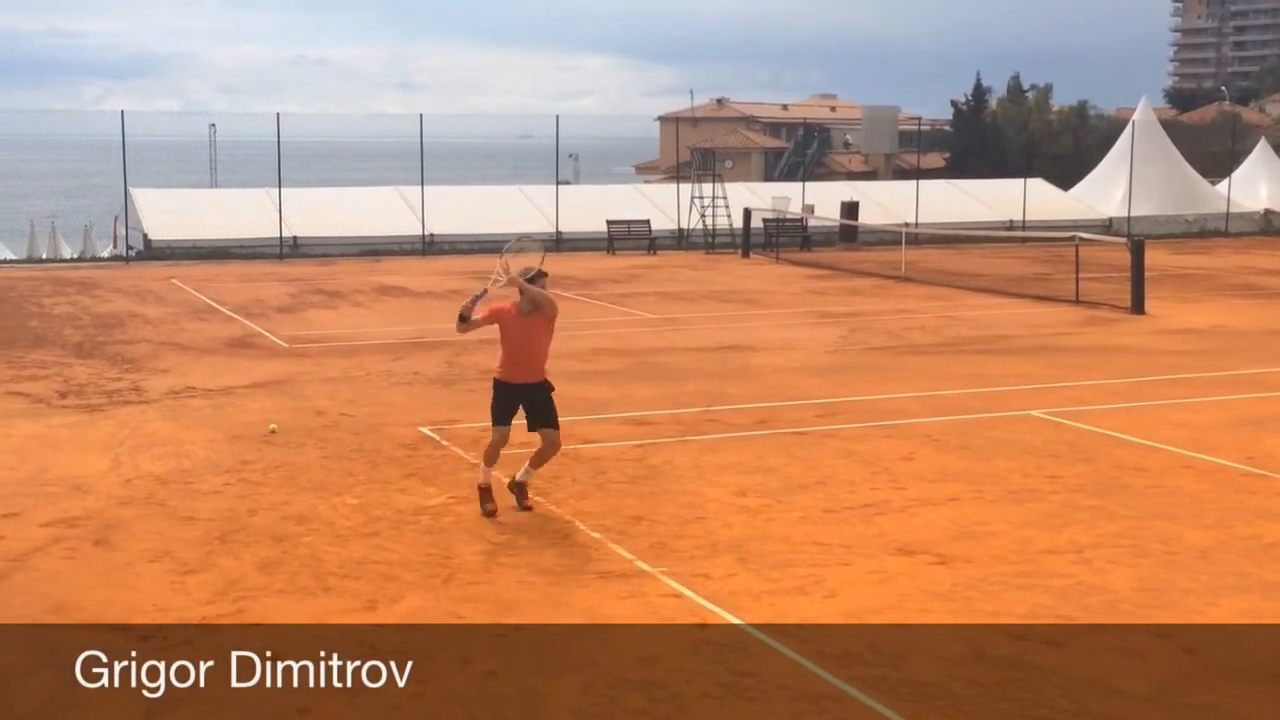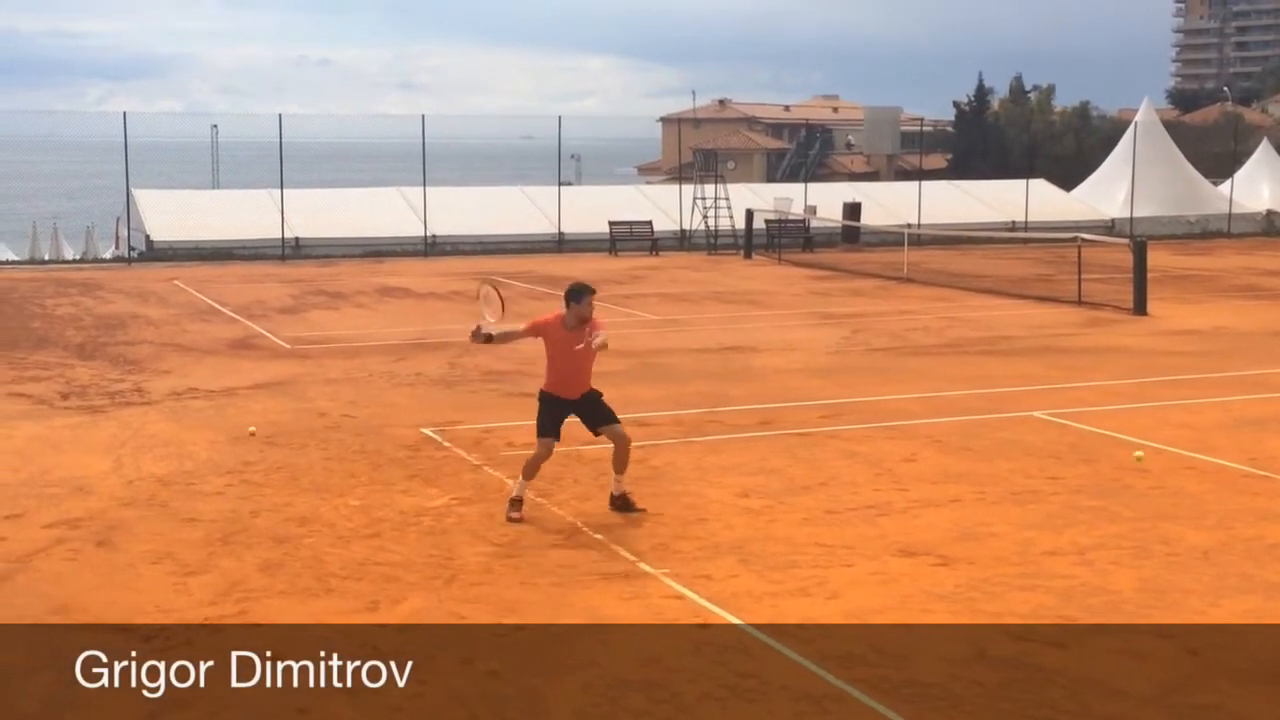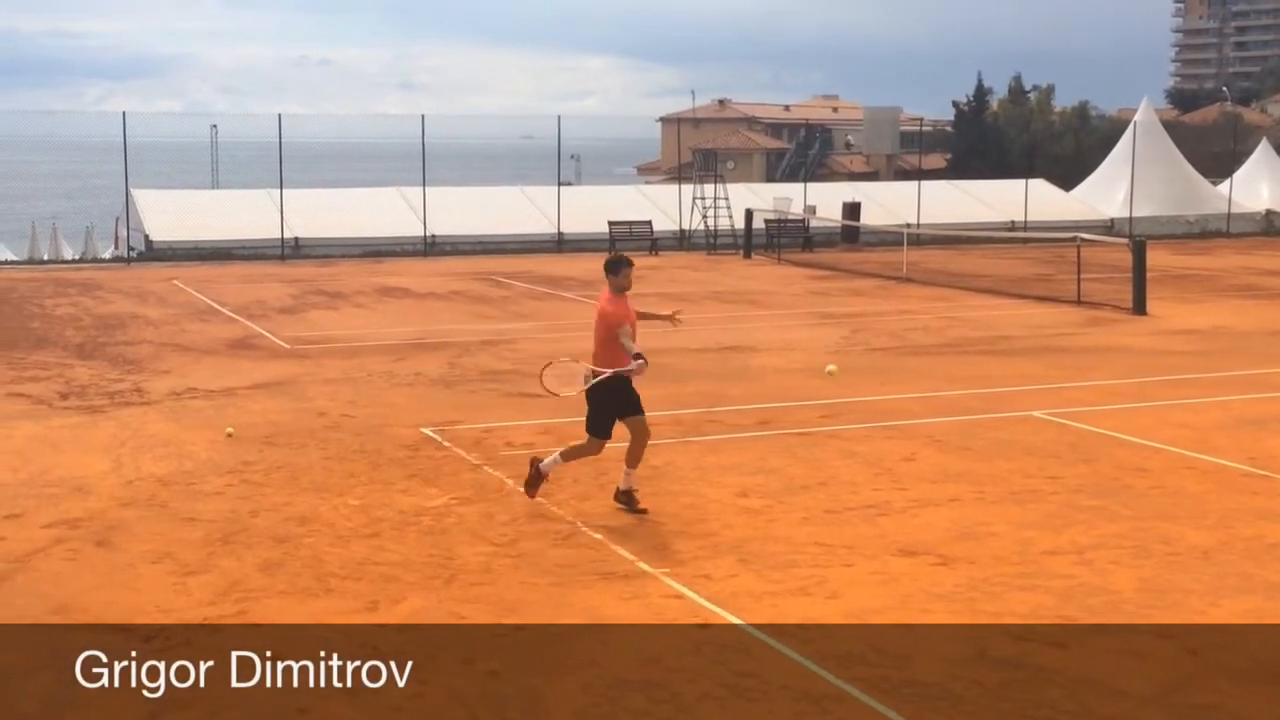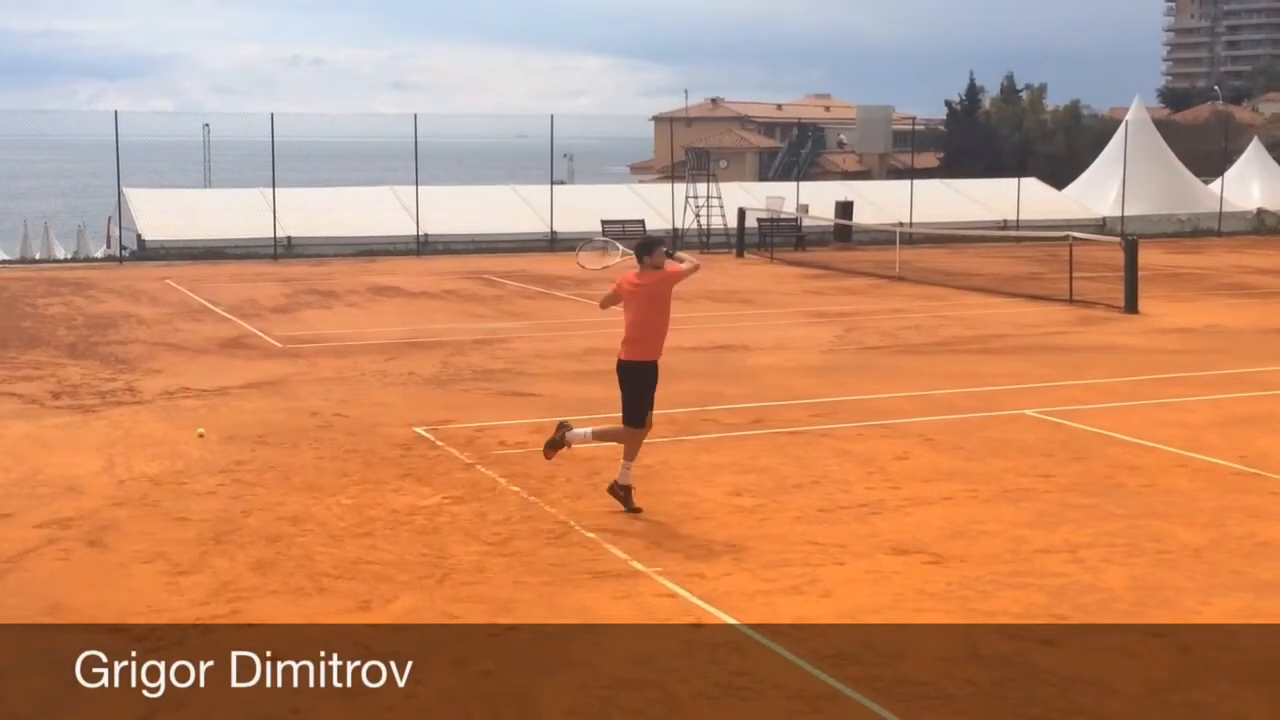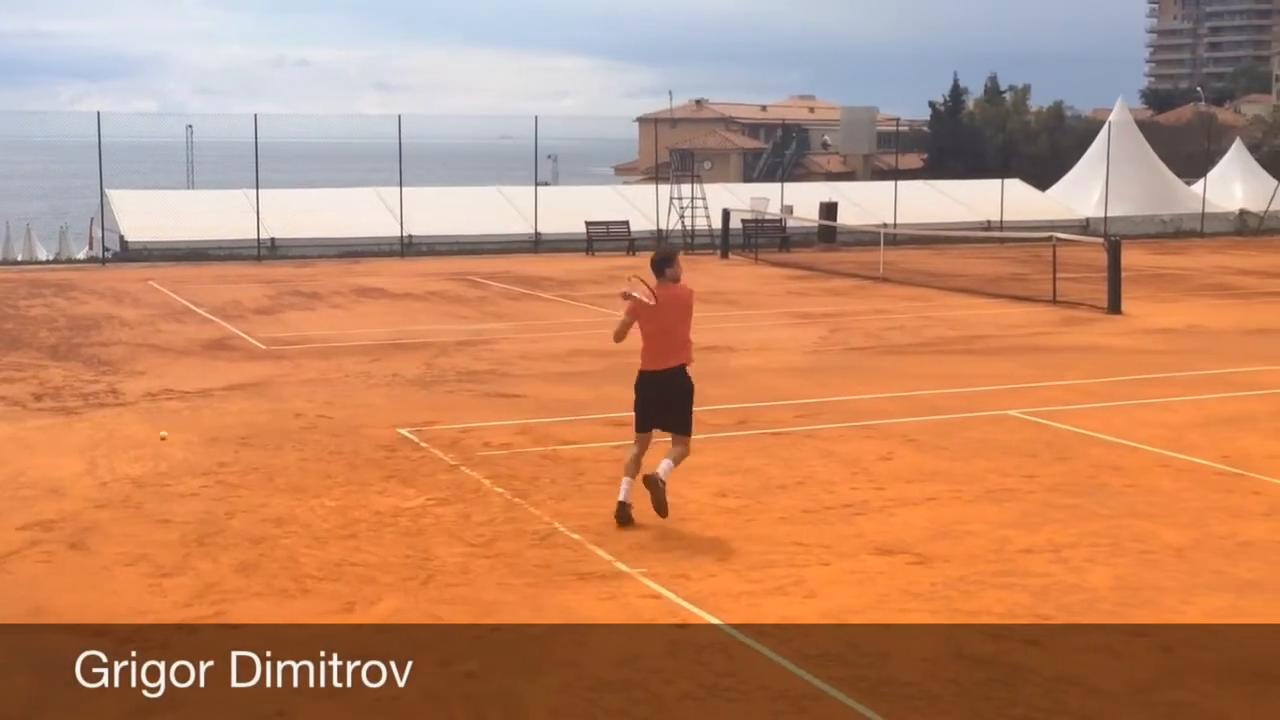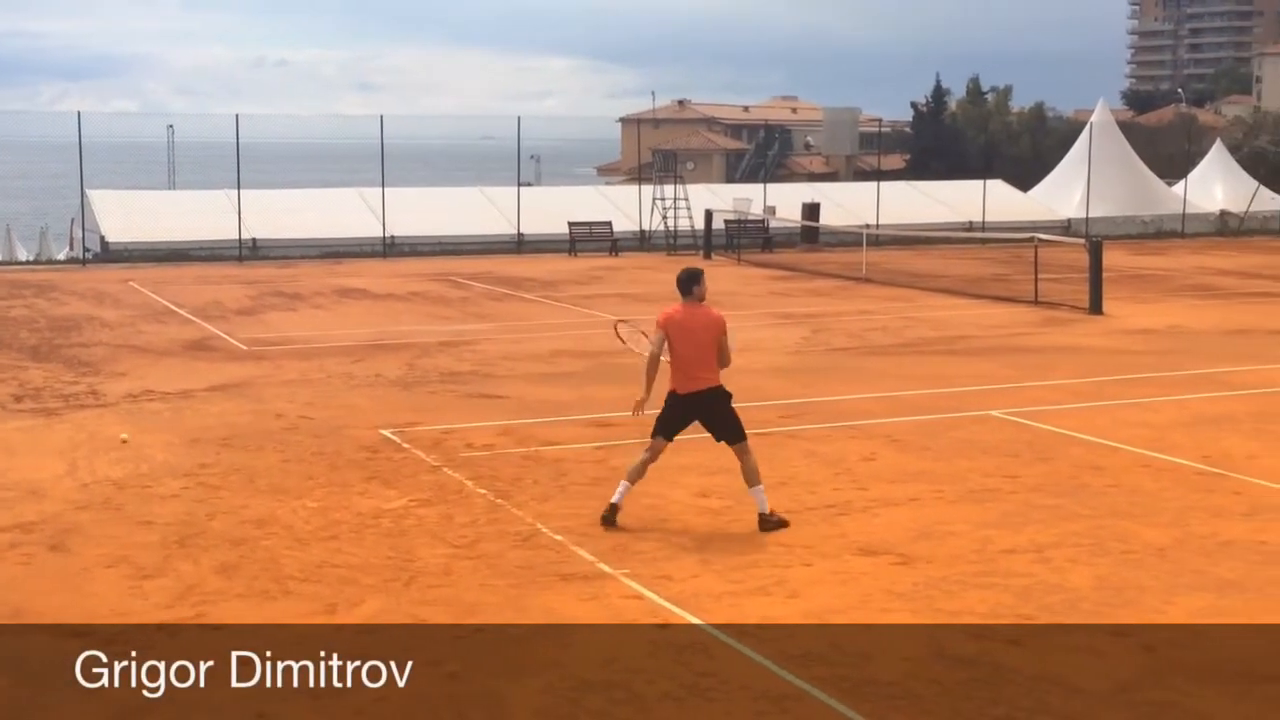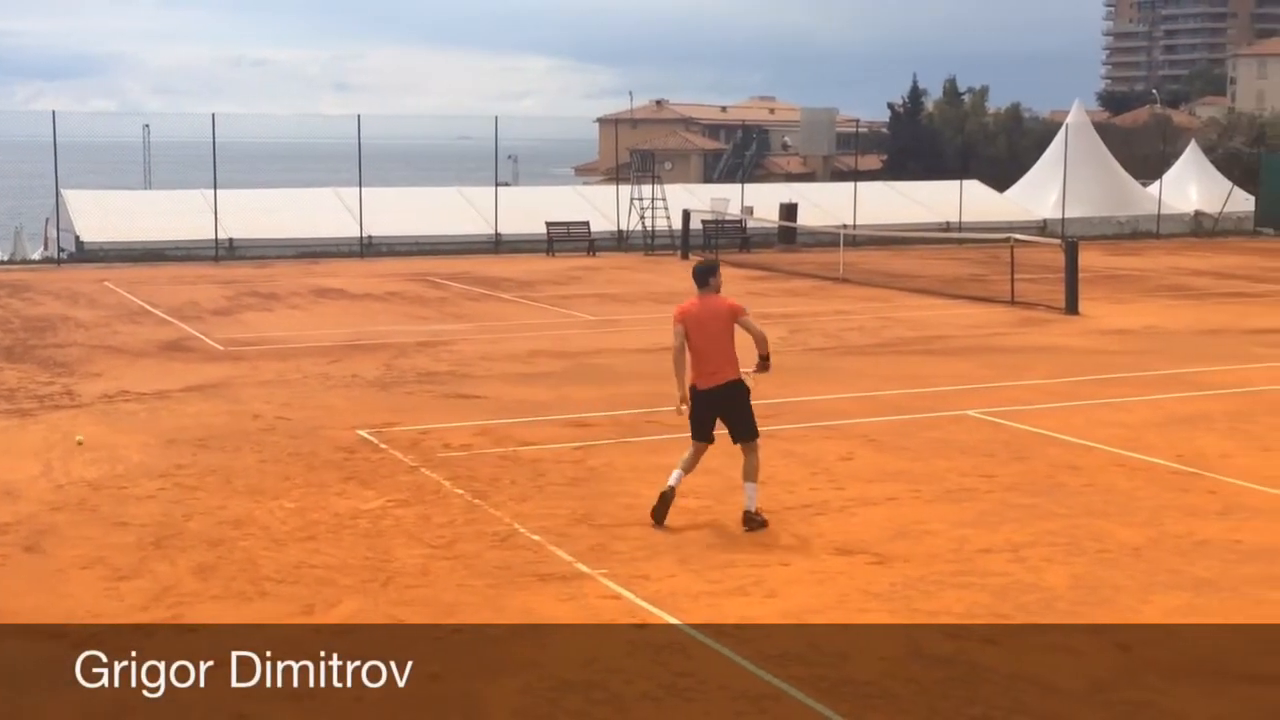
dt=0.2s
person 1, frame 1
left shoulder: (548, 309)
right shoulder: (503, 311)
left elbow: (545, 300)
right elbow: (464, 327)
left wrist: (520, 283)
right wrist: (464, 315)
left hip: (537, 384)
right hip: (506, 384)
left knee: (552, 444)
right knee: (500, 437)
left ankle: (519, 481)
right ankle: (485, 484)
person 1, frame 2
left shoulder: (593, 325)
right shoulder: (546, 325)
left elbow: (602, 341)
right elbow: (510, 335)
left wrist: (592, 346)
right wrist: (486, 337)
left hip: (584, 395)
right hip: (553, 396)
left knee: (622, 440)
right knee: (543, 450)
left ankle: (619, 494)
right ankle: (516, 497)
person 1, frame 3
left shoulder: (620, 298)
right shoulder: (611, 305)
right elbow: (625, 336)
left wrist: (661, 316)
right wrist: (639, 358)
left hip: (620, 378)
right hip: (606, 381)
left knee: (642, 432)
right knee: (595, 445)
left ankle: (625, 489)
right ankle: (542, 468)
person 1, frame 4
left shoulder: (625, 280)
right shoulder: (666, 277)
left elbow: (603, 304)
right elbow: (694, 264)
right wrist: (674, 255)
left hip: (629, 362)
right hip: (642, 365)
left knee: (639, 428)
right knee: (631, 432)
left ankle: (623, 484)
right ankle: (568, 435)
person 1, frame 5
left shoulder: (639, 301)
right shoulder: (685, 294)
left elbow: (618, 337)
left hip: (646, 377)
right hip: (674, 378)
left knee: (641, 443)
right knee: (682, 443)
left ankle: (623, 504)
right ankle: (659, 477)
person 1, frame 6
left shoulder: (667, 317)
right shoulder: (716, 318)
left elbow: (654, 355)
right elbow: (726, 360)
left wrist: (646, 392)
left hip: (680, 397)
right hip: (713, 394)
left knee: (651, 452)
right knee: (744, 451)
left ankle: (614, 506)
right ankle: (765, 514)
person 1, frame 7
left shoulder: (684, 310)
right shoulder: (729, 306)
left elbow: (677, 347)
right elbow: (757, 335)
left wrist: (681, 389)
right wrist: (764, 358)
left hip: (701, 389)
right hip: (730, 387)
left knee: (697, 448)
right knee: (750, 447)
left ankle: (670, 489)
right ankle: (750, 512)
